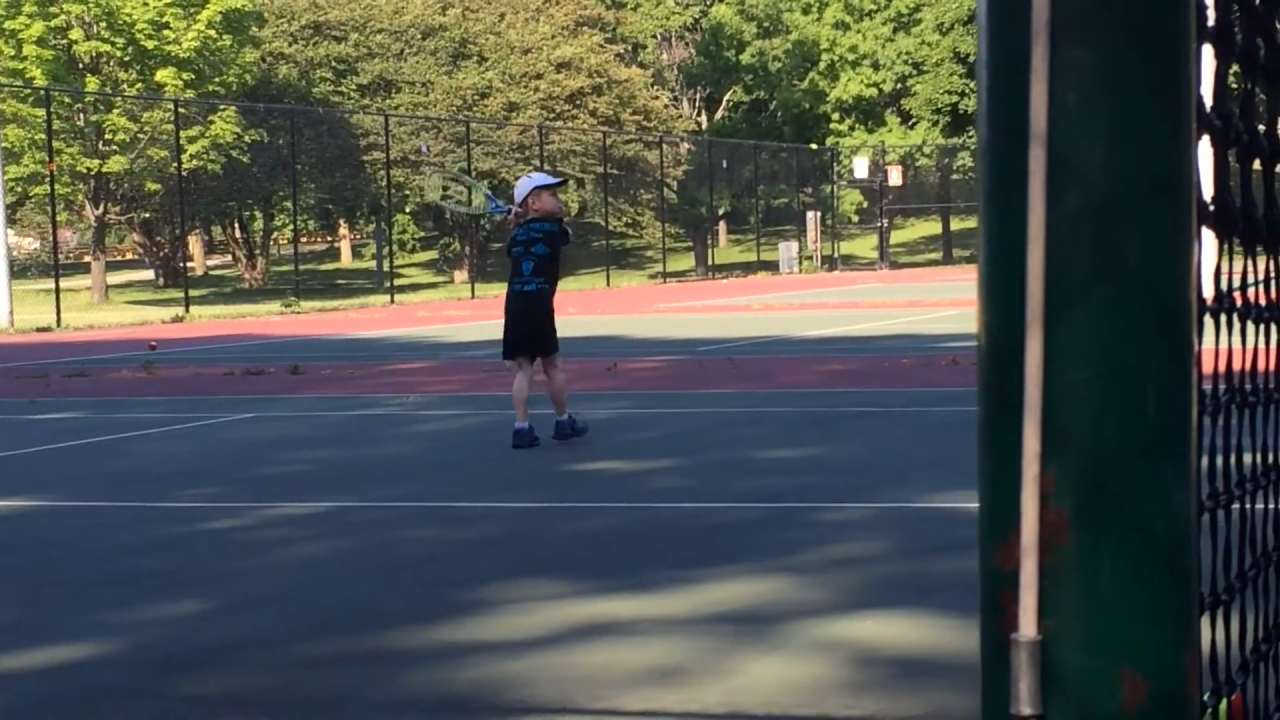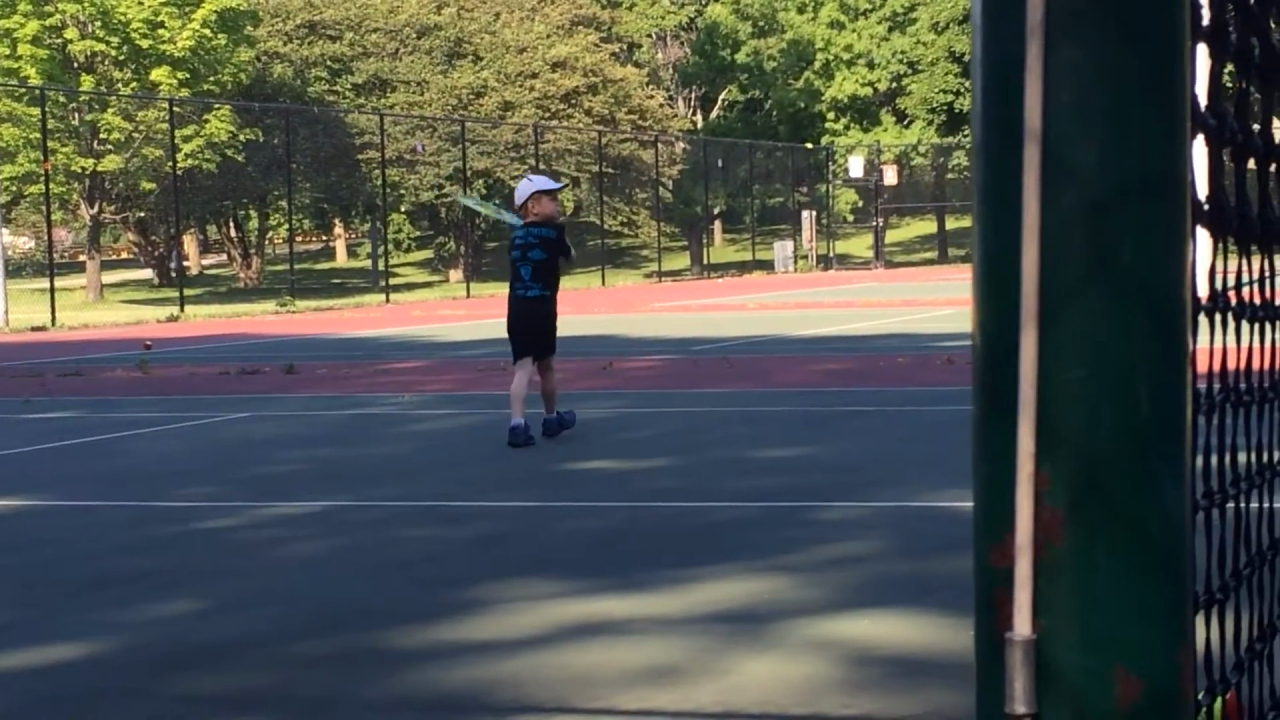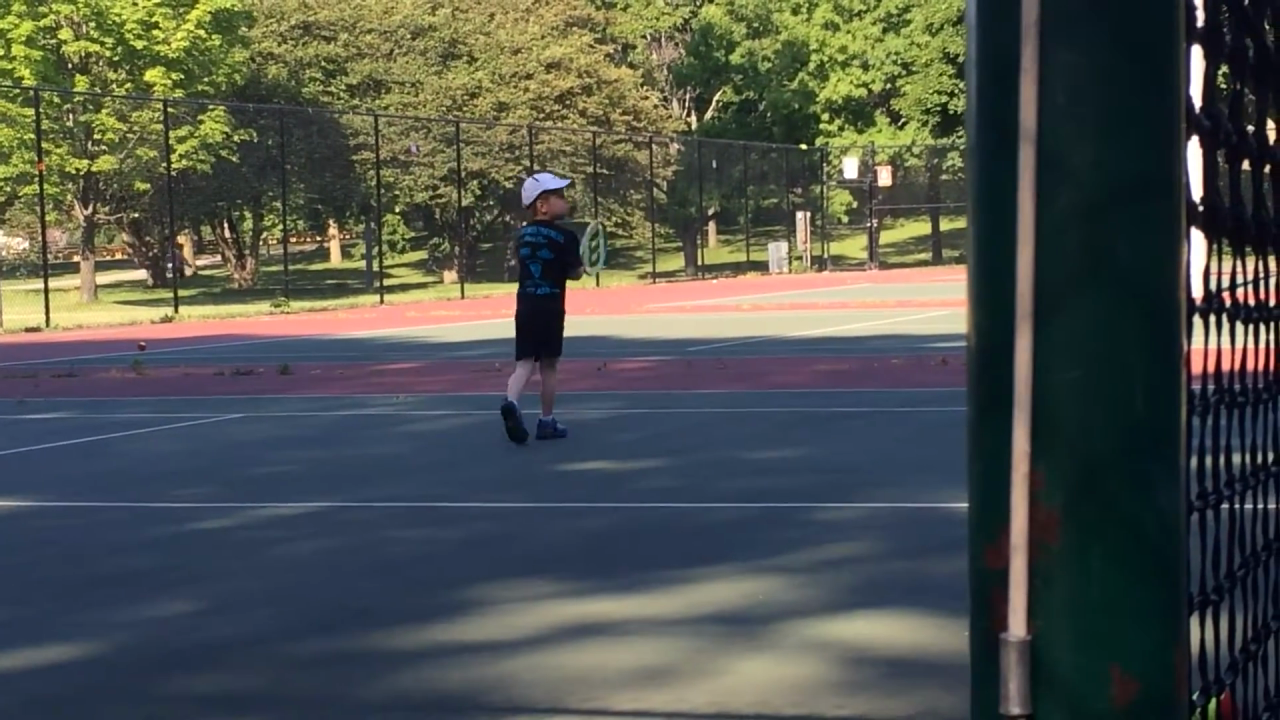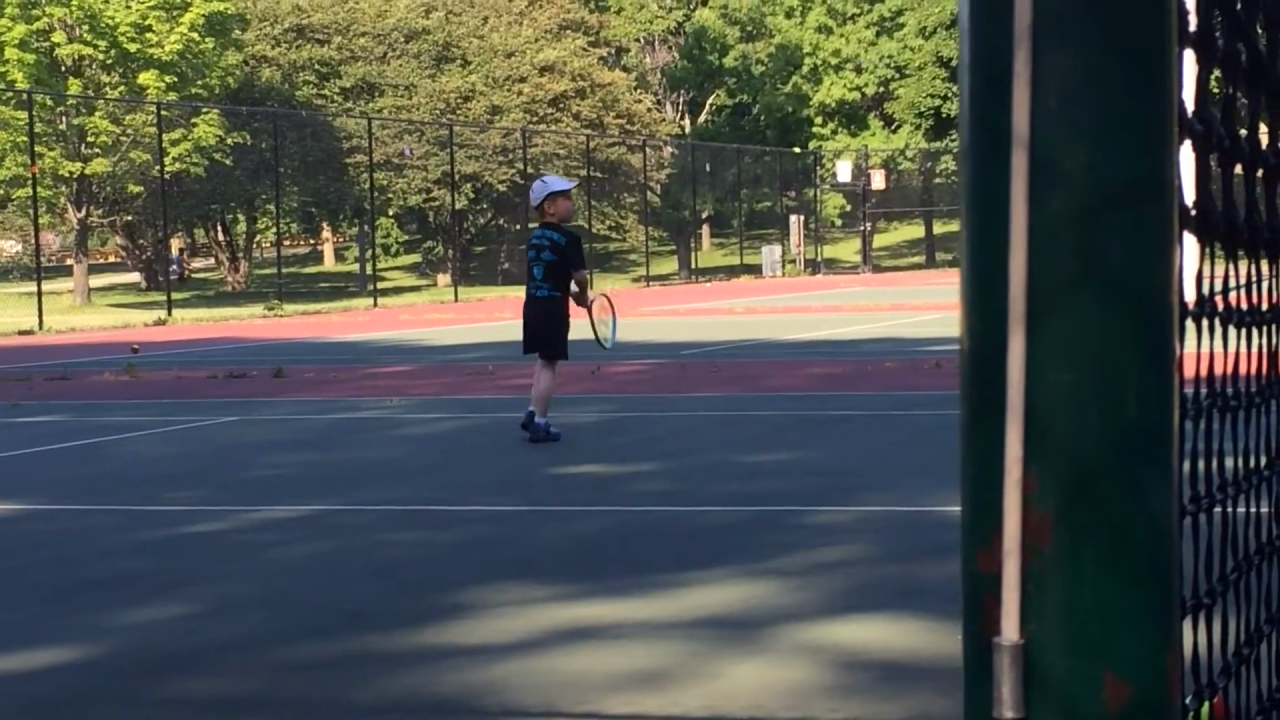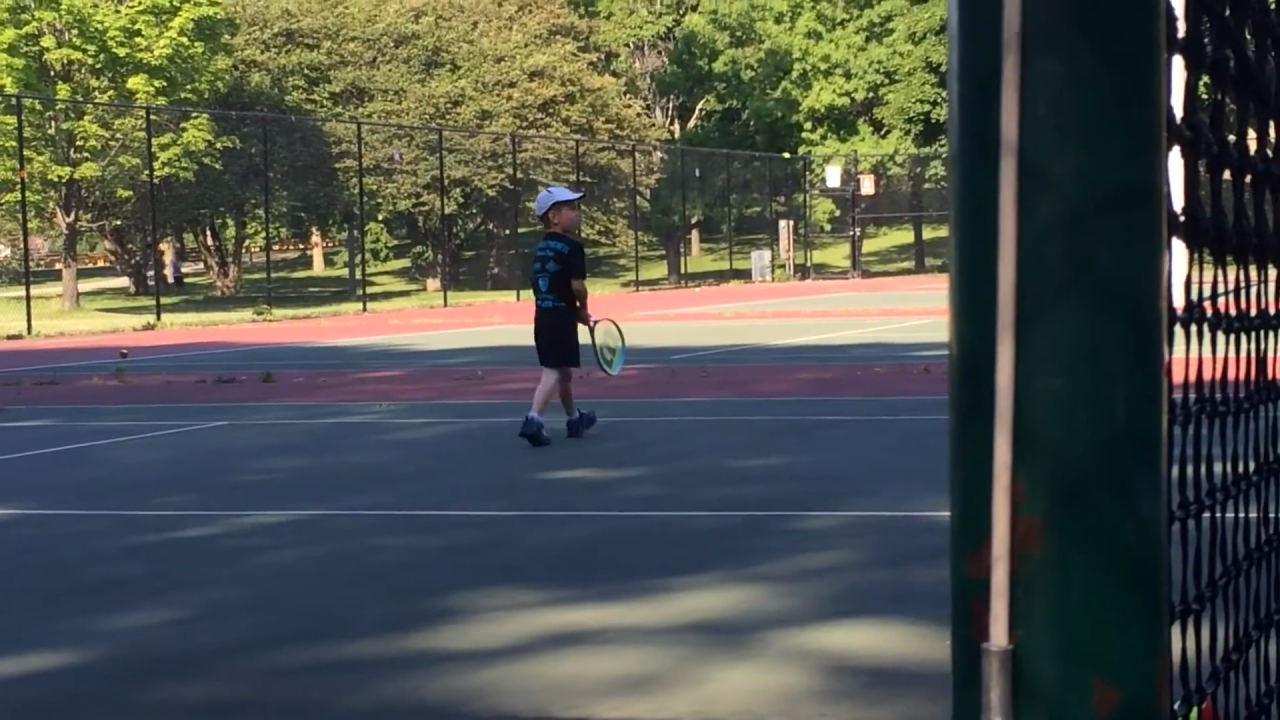
dt=0.2s
person 1, frame 1
left shoulder: (517, 233)
right shoulder: (554, 227)
right elbow: (566, 235)
left wrist: (517, 222)
left hip: (514, 308)
right hip: (539, 307)
left knee: (523, 369)
right knee: (552, 365)
left ankle: (522, 427)
right ankle: (562, 420)
person 1, frame 2
left shoulder: (516, 236)
right shoulder: (553, 232)
right elbow: (570, 256)
left hip: (517, 310)
right hip: (542, 310)
left knee: (523, 370)
right knee: (545, 367)
left ankle: (518, 425)
right ankle: (551, 419)
person 1, frame 3
left shoulder: (524, 234)
right shoulder: (564, 236)
right elbow: (575, 273)
right wrist: (579, 265)
left hip: (525, 307)
right hip: (551, 308)
left knee: (524, 365)
right knee: (549, 367)
left ankle: (512, 403)
right ankle: (546, 422)
person 1, frame 4
left shoulder: (535, 236)
right shoulder: (568, 239)
right elbow: (579, 277)
left wrist: (567, 291)
right wrist: (582, 297)
left hip: (532, 308)
right hip: (553, 310)
left knee: (543, 363)
right knee: (549, 366)
left ankle: (535, 413)
right ankle: (540, 423)
person 1, frame 5
left shoulder: (541, 247)
right shoulder: (572, 247)
left elbow: (544, 285)
right elbow: (577, 286)
right wrist: (583, 310)
left hip: (543, 318)
right hip: (561, 319)
left knee: (563, 373)
right knee: (553, 374)
left ankle: (575, 419)
right ankle: (533, 420)
